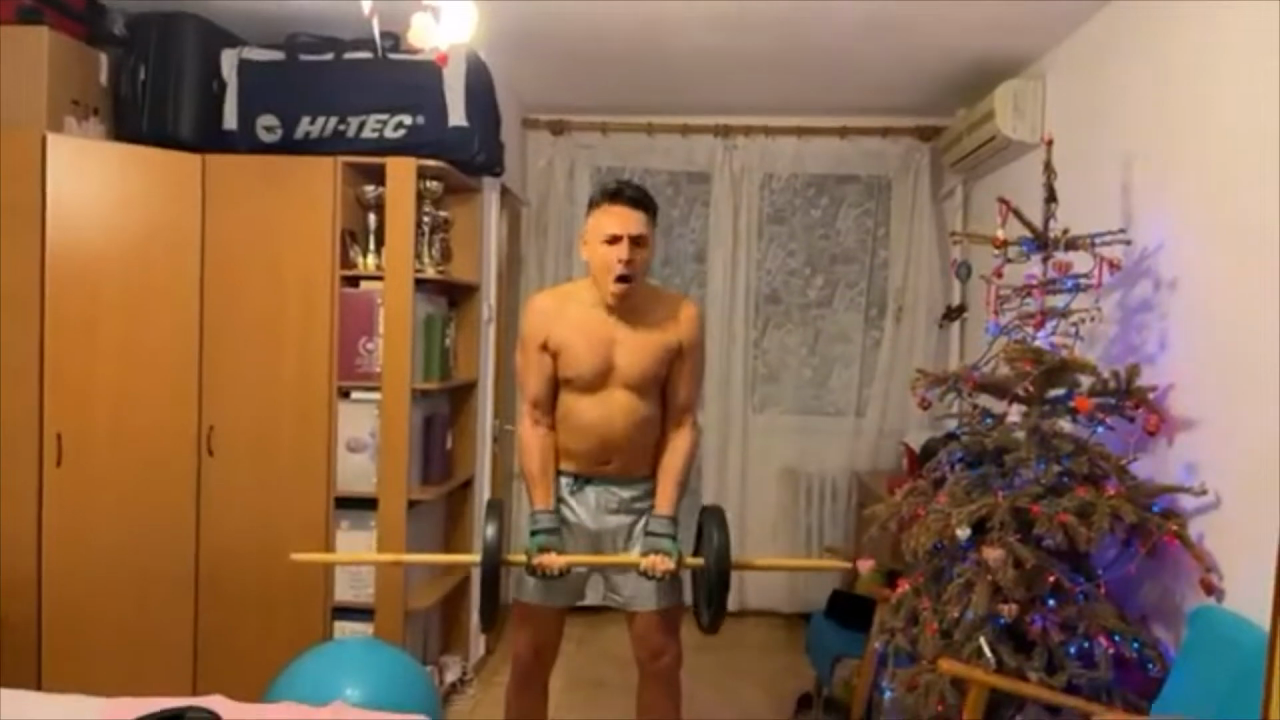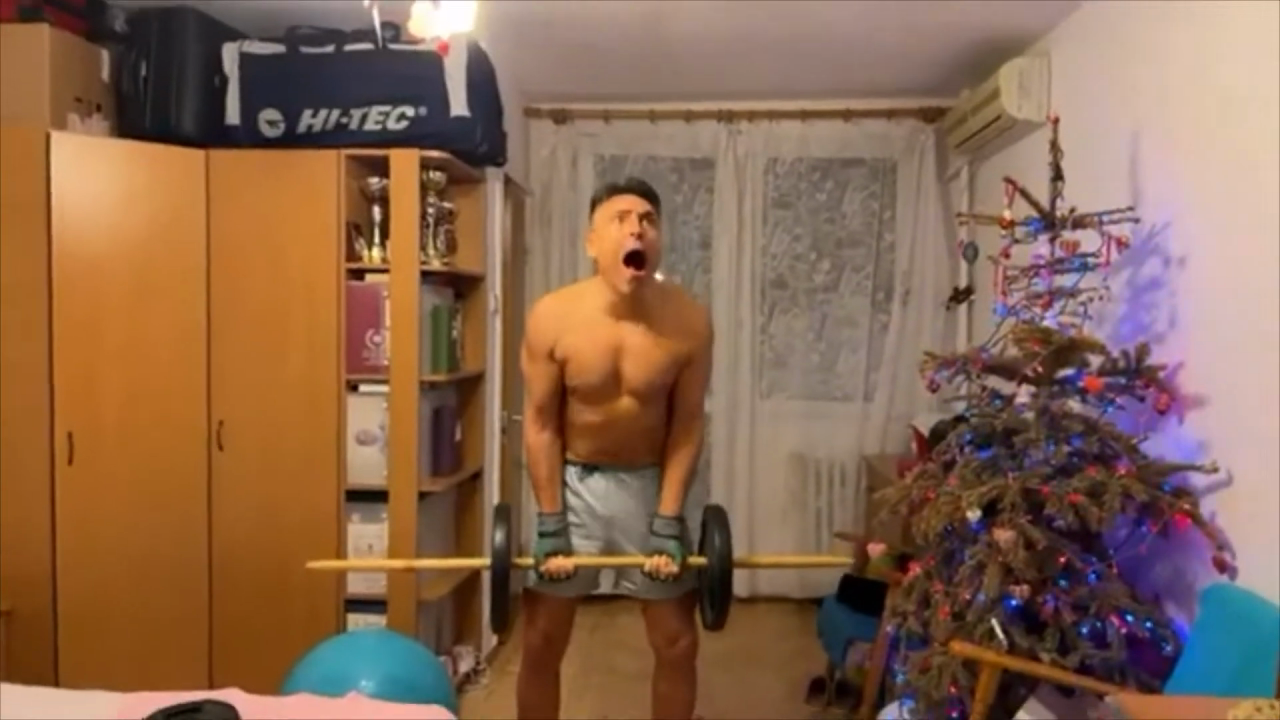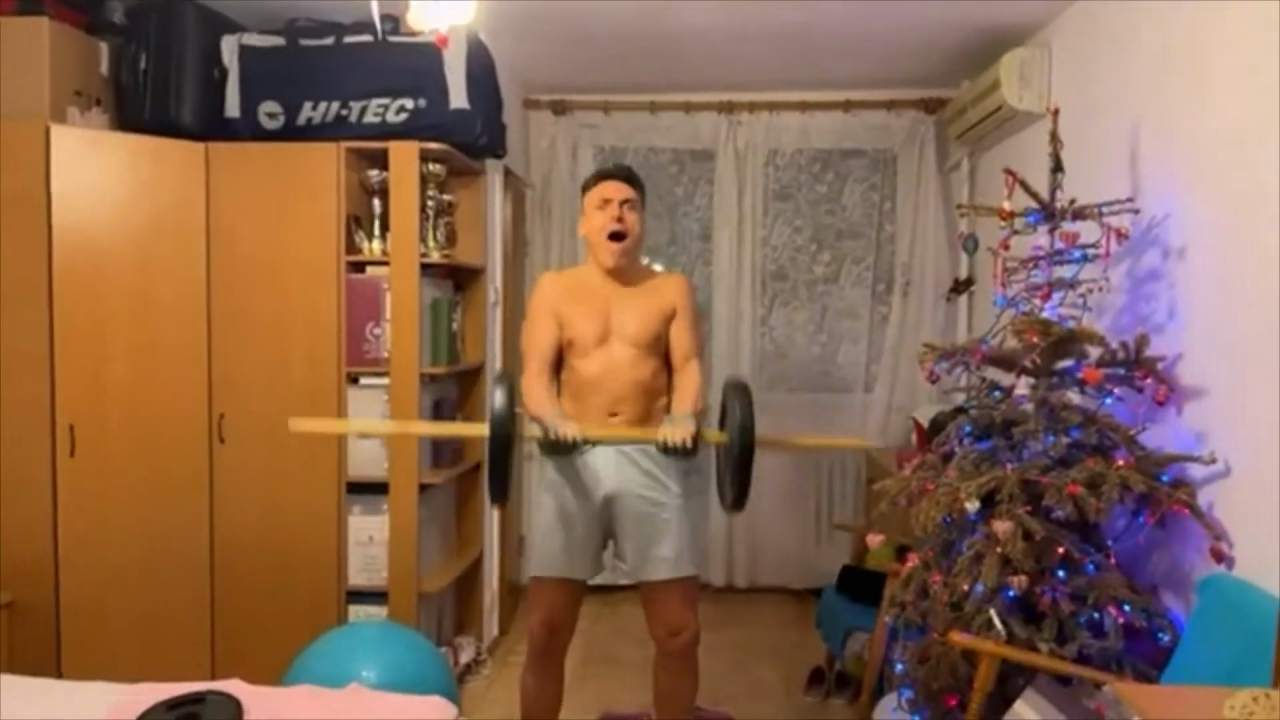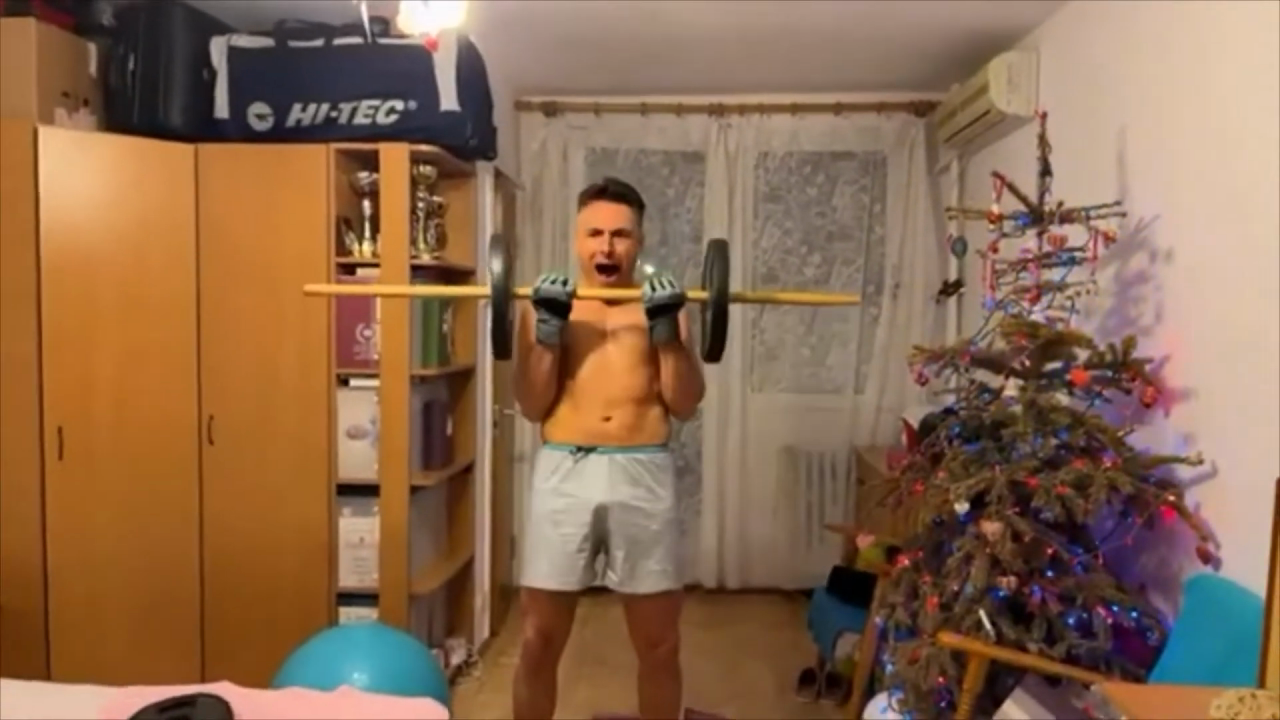
dt=0.5s
person 1, frame 1
left shoulder: (681, 318)
right shoulder: (546, 312)
left elbow: (681, 425)
right elbow: (535, 421)
left wrist: (664, 522)
right wrist: (543, 521)
left hip: (640, 499)
right hip: (565, 493)
left knee: (661, 656)
right knee: (529, 655)
person 1, frame 2
left shoulder: (691, 321)
right shoulder: (552, 317)
left elbow: (686, 426)
right elbow: (540, 426)
left wrist: (668, 524)
right wrist: (550, 528)
left hip: (648, 484)
right hip: (573, 483)
left knee: (677, 644)
right knee: (540, 644)
person 1, frame 3
left shoulder: (672, 288)
right shoulder: (554, 288)
left elbow: (687, 370)
right elbow: (536, 375)
left wrist: (683, 419)
right wrist: (551, 420)
left hip: (651, 464)
right hip: (573, 463)
left knee: (679, 632)
right knee: (545, 631)
person 1, frame 4
left shoulder: (662, 304)
right shoulder: (547, 303)
left elbow: (685, 403)
right elbow: (532, 404)
left wrist: (666, 328)
right wrist: (548, 326)
left hip: (643, 477)
right hip: (563, 475)
left knee: (659, 645)
right knee: (539, 642)
